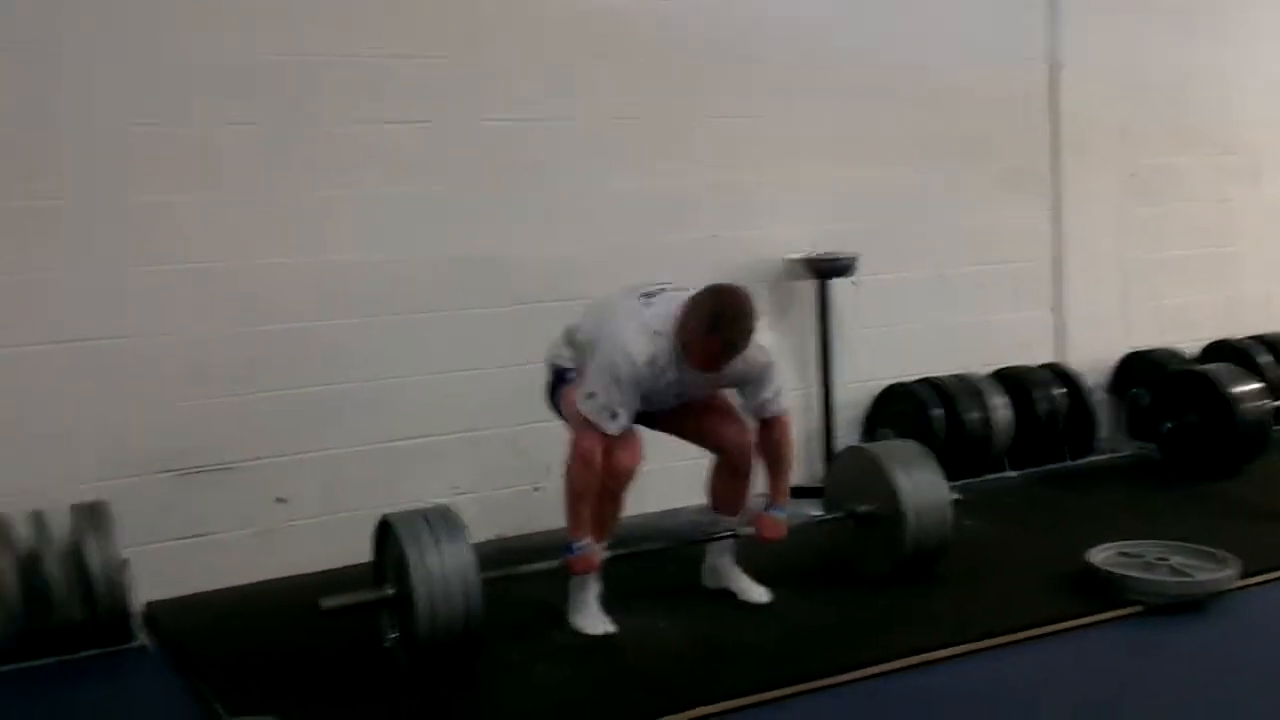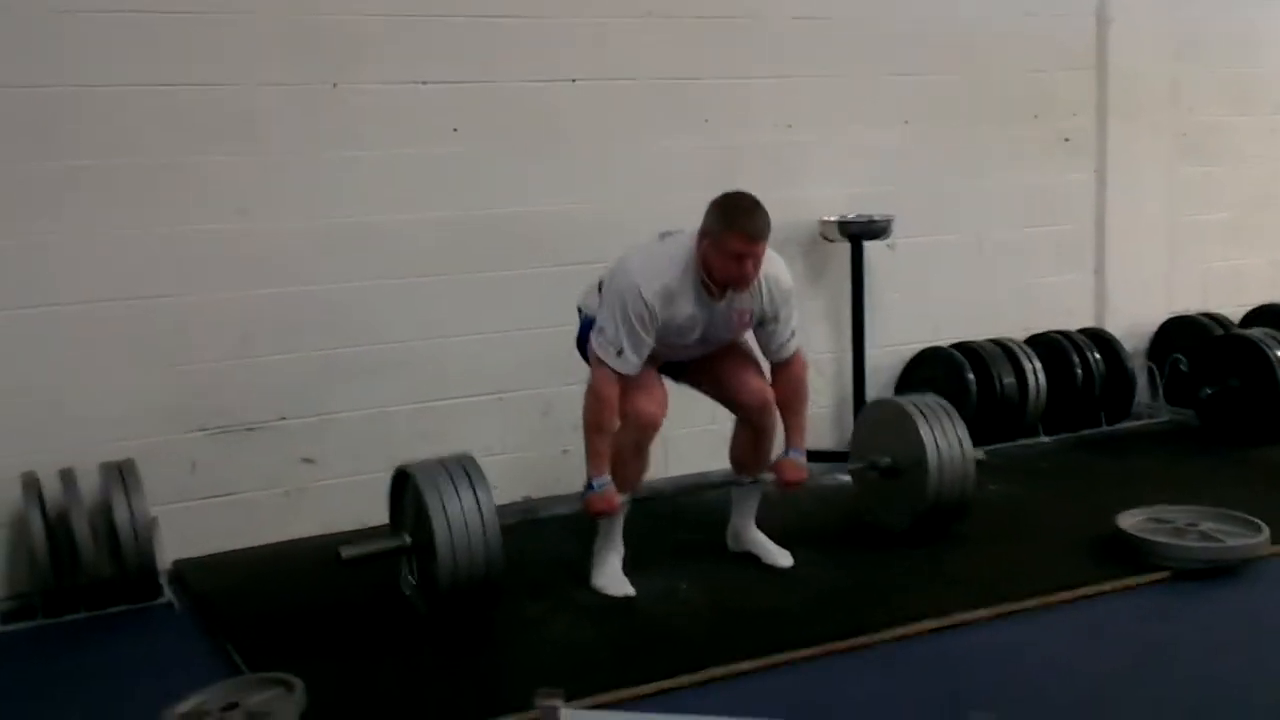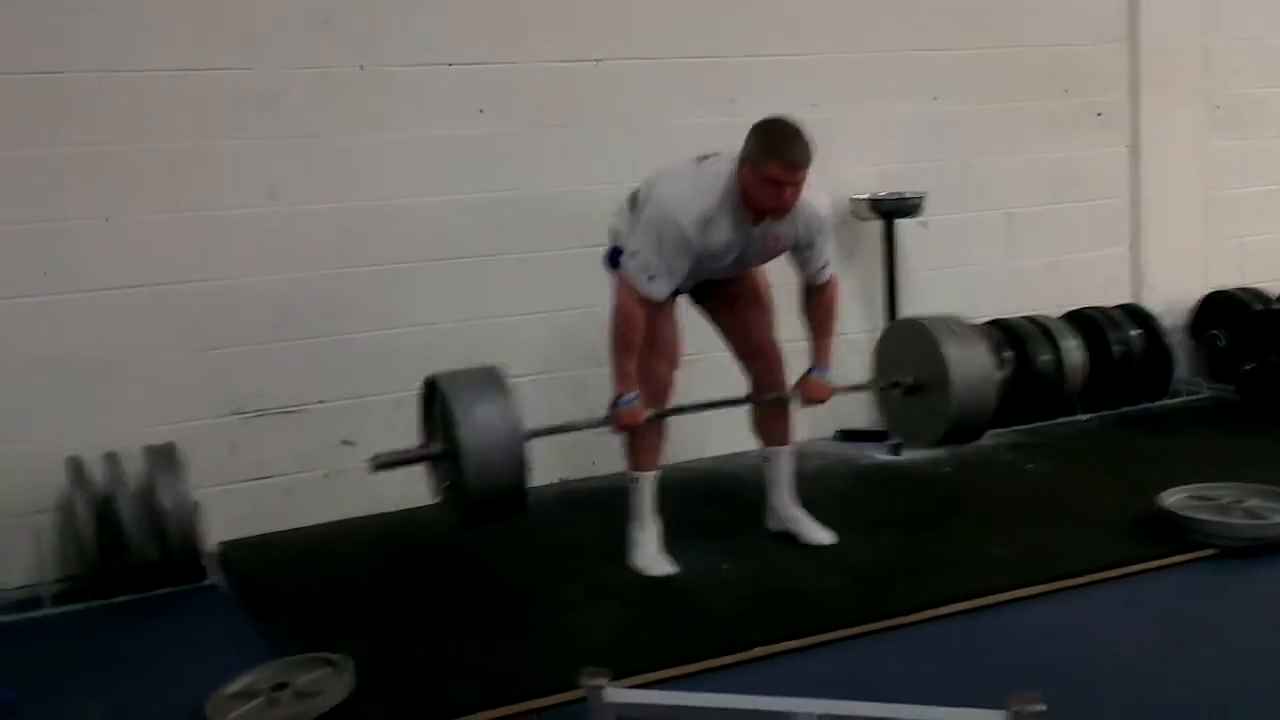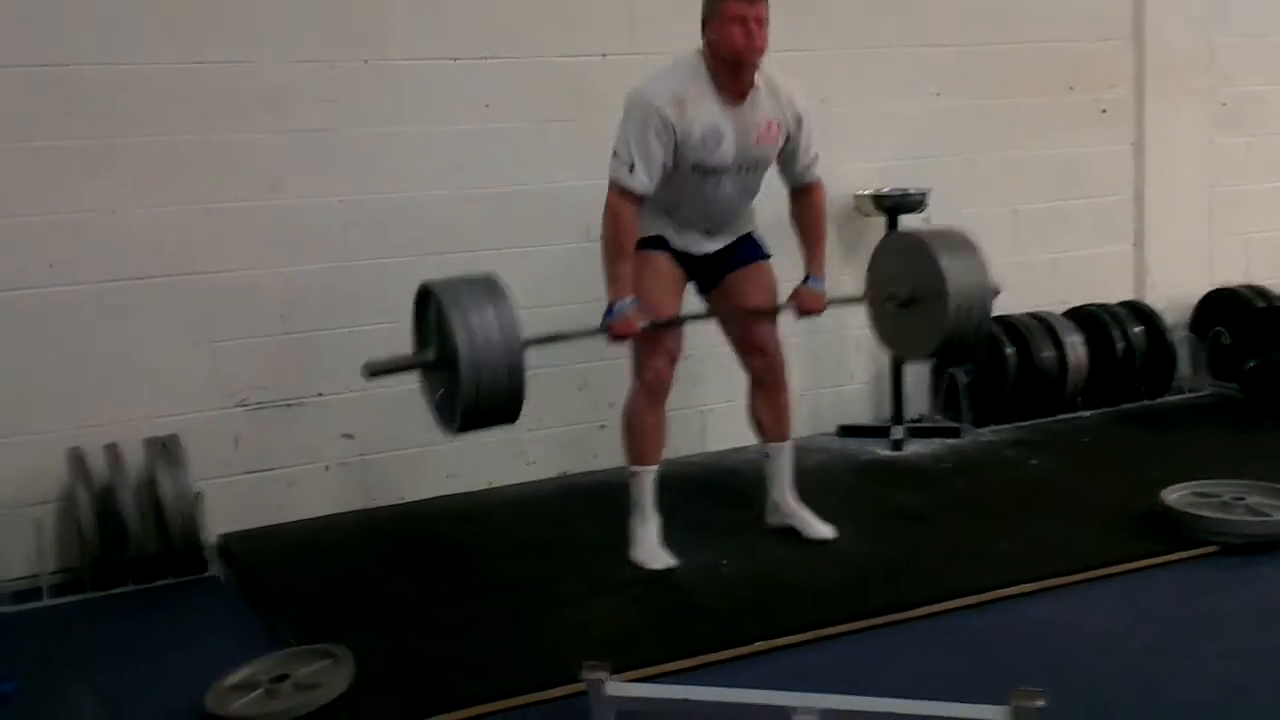
dt=0.4s
person 1, frame 1
left shoulder: (751, 348)
right shoulder: (631, 345)
left elbow: (774, 421)
right elbow: (588, 445)
left wrist: (777, 507)
right wrist: (581, 542)
left hip: (667, 388)
right hip: (581, 368)
left knee: (740, 442)
right knee: (620, 460)
left ankle: (720, 562)
right ankle: (583, 588)
person 1, frame 2
left shoulder: (773, 280)
right shoulder: (646, 281)
left elbow: (788, 363)
right elbow: (606, 381)
left wrist: (795, 451)
right wrist: (599, 480)
right hip: (611, 329)
left knee: (759, 402)
right knee: (644, 414)
left ankle: (743, 526)
right ankle: (609, 547)
person 1, frame 3
left shoulder: (808, 212)
right shoulder: (684, 205)
left elbow: (821, 285)
right elbow: (634, 300)
left wrist: (820, 368)
right wrist: (626, 394)
left hip: (729, 262)
right hip: (642, 248)
left knee: (768, 363)
right knee: (656, 376)
left ankle: (782, 505)
right ankle: (644, 527)
person 1, frame 4
left shoulder: (783, 103)
right shoulder: (664, 100)
left elbow: (807, 190)
right elbow: (624, 199)
left wrist: (814, 277)
right wrist: (621, 301)
left hip: (732, 237)
right hip: (659, 234)
left knee: (768, 362)
right knee: (655, 369)
left ankle: (783, 499)
right ankle: (644, 521)
